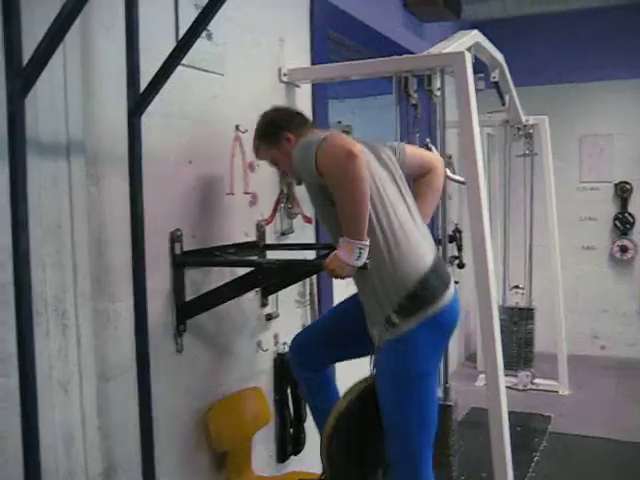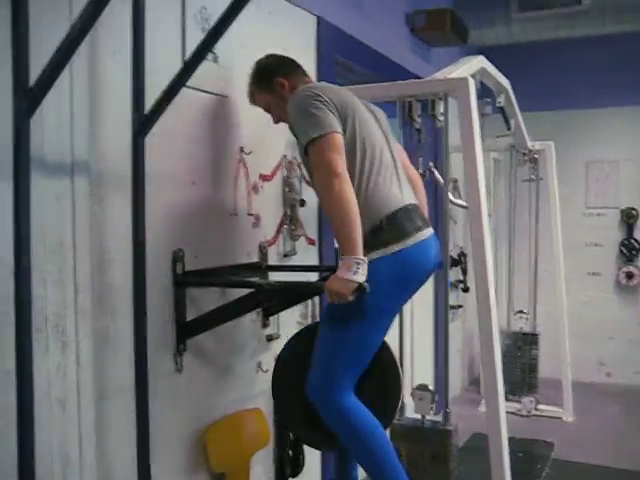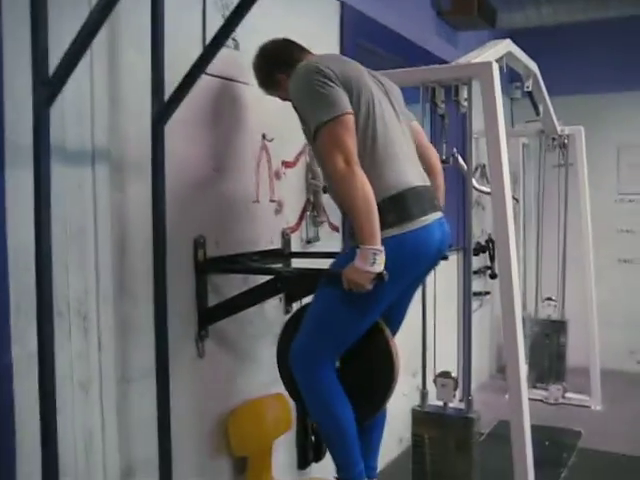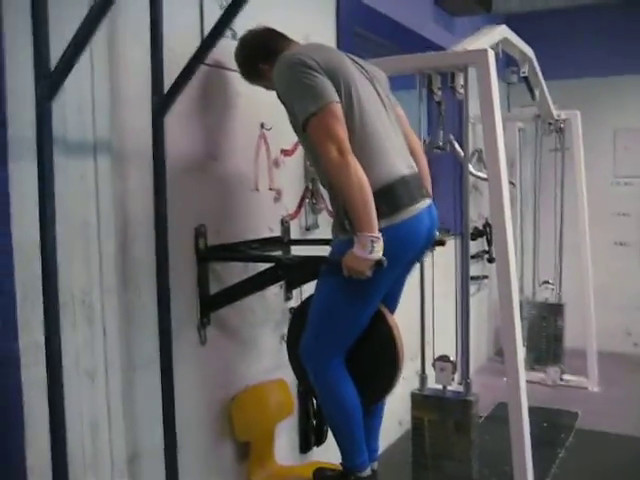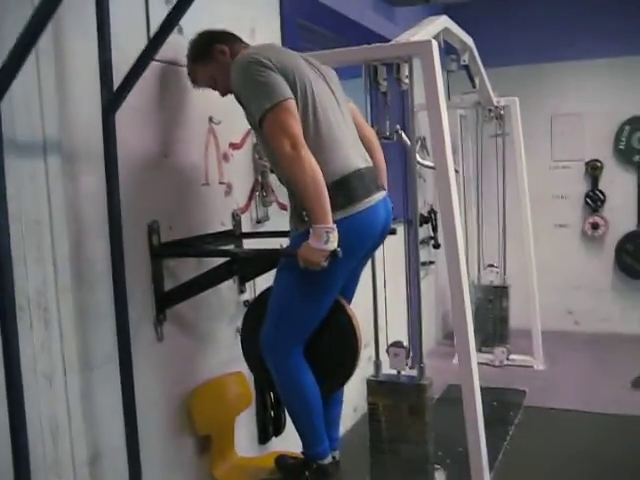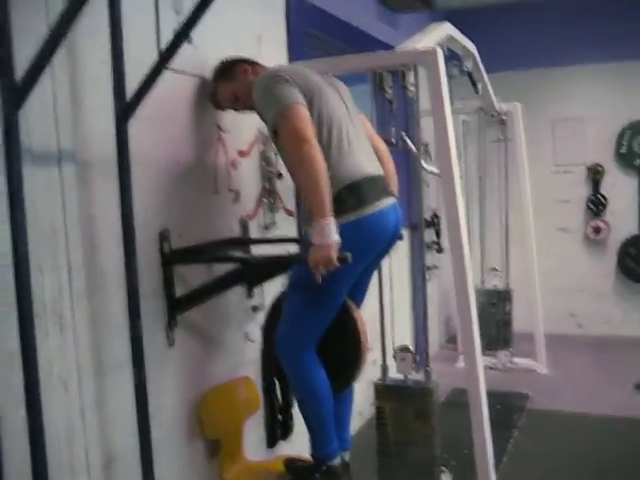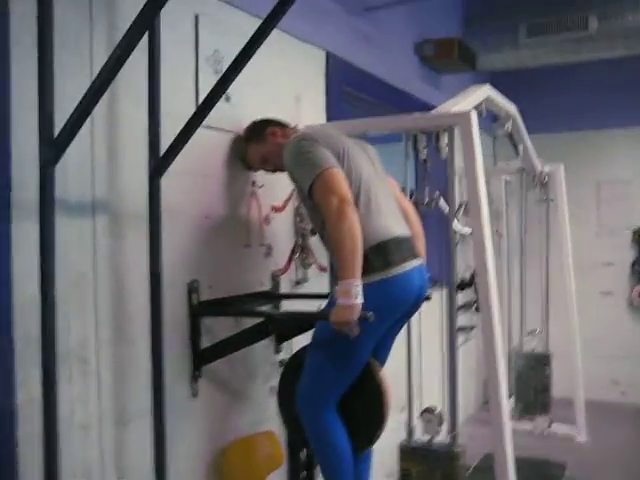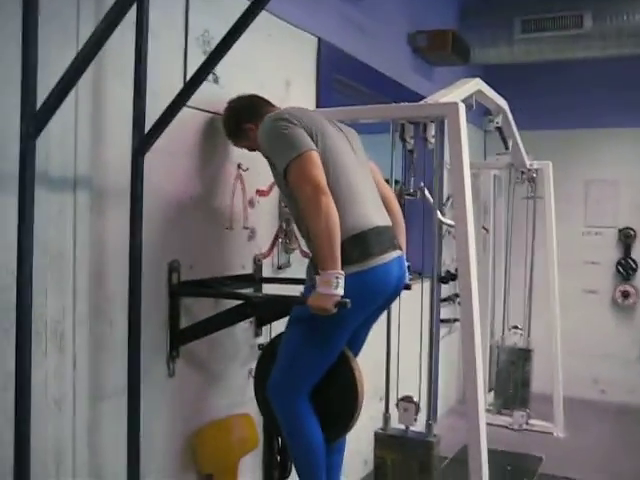
dt=0.5s
person 1, frame 1
left shoulder: (311, 149)
right shoulder: (377, 148)
left elbow: (348, 156)
right elbow: (433, 165)
left wrist: (353, 246)
left hip: (413, 313)
right hip: (398, 296)
right knee: (305, 352)
person 1, frame 2
left shoulder: (307, 100)
right shoulder: (354, 103)
left elbow: (335, 180)
right elbow: (412, 177)
left wrist: (350, 265)
left hip: (388, 251)
right hip: (417, 244)
left knee: (327, 389)
right knee: (339, 373)
person 1, frame 3
left shoulder: (310, 75)
right shoulder: (372, 79)
left elbow: (344, 164)
right elbow: (430, 157)
left wrist: (368, 253)
left hip: (395, 234)
right hip: (429, 226)
left knee: (310, 359)
person 1, frame 4
left shoulder: (294, 67)
right shoulder: (356, 65)
left elbow: (339, 154)
right elbow: (412, 141)
left wrist: (366, 240)
left hip: (384, 225)
right hip: (418, 214)
left knee: (320, 354)
person 1, frame 5
left shoulder: (250, 65)
right shoulder: (307, 65)
left elbow: (293, 148)
right elbow: (367, 135)
left wrist: (321, 232)
left hip: (342, 217)
right hip: (374, 206)
left knee: (280, 344)
person 1, frame 6
left shoulder: (270, 82)
right shoulder: (323, 82)
left elbow: (304, 147)
right elbow: (380, 147)
left wrist: (322, 230)
left hip: (351, 218)
right hip: (383, 212)
left knee: (294, 345)
person 1, frame 7
left shoulder: (301, 144)
right shoulder: (352, 145)
left elbow: (341, 207)
right elbow: (407, 209)
left wrist: (349, 293)
left hip: (377, 279)
right hip: (411, 273)
left knee: (315, 401)
person 1, frame 8
left shoulder: (276, 125)
right shoulder: (335, 128)
left elbow: (317, 195)
right elbow: (387, 195)
left wrist: (329, 281)
left hip: (356, 270)
right hip: (388, 264)
left knee: (287, 390)
right knee: (324, 384)
